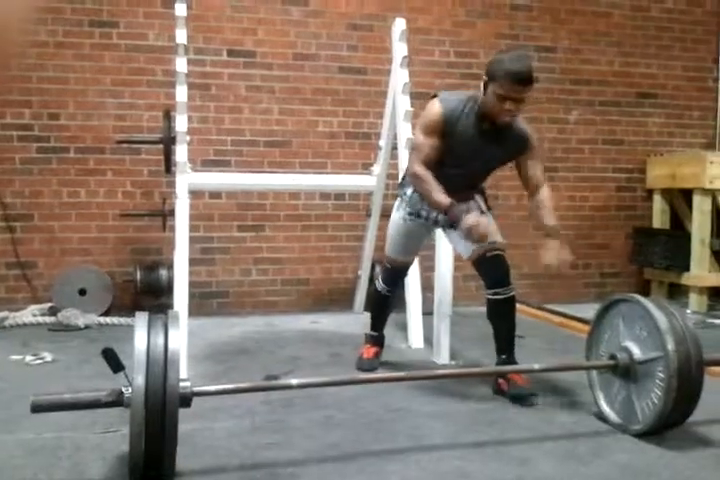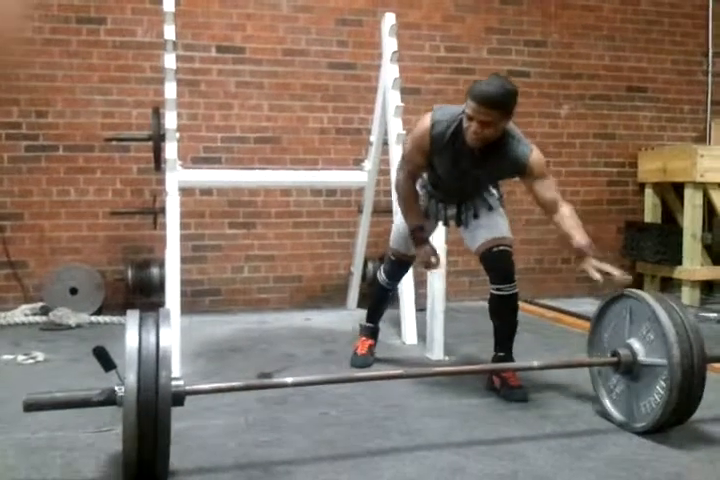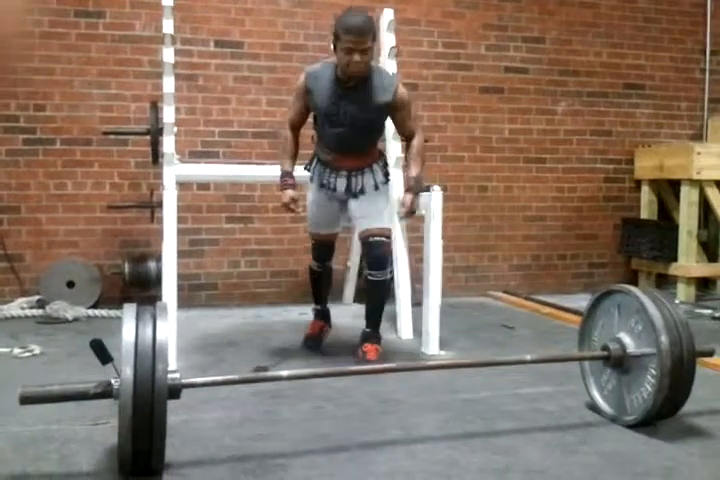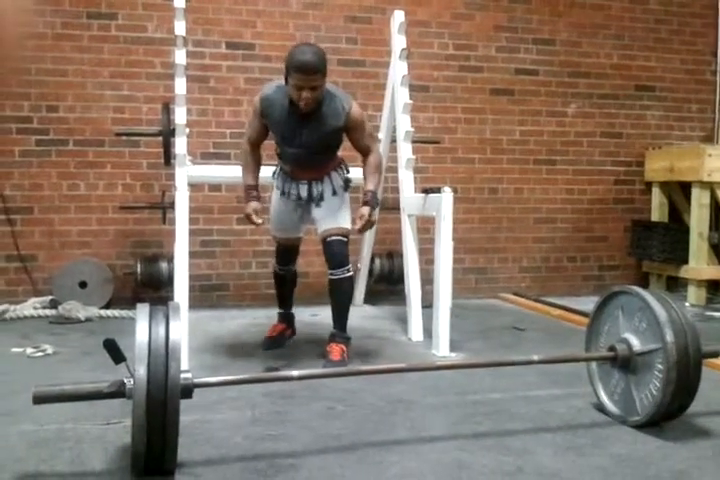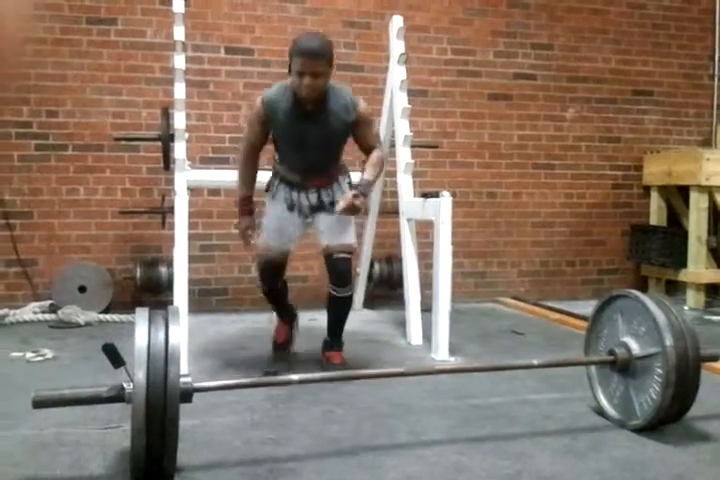
dt=1s
person 1, frame 1
left shoulder: (521, 137)
right shoulder: (442, 111)
left elbow: (538, 187)
right elbow: (417, 170)
left wrist: (551, 235)
right wrist: (458, 215)
left hip: (468, 199)
right hip: (420, 198)
left knee: (497, 272)
right knee: (393, 270)
left ankle: (507, 367)
right ankle: (375, 339)
person 1, frame 2
left shoulder: (522, 154)
right shoulder: (432, 128)
left elbow: (557, 206)
right elbow: (404, 178)
left wrist: (585, 252)
right wrist: (418, 235)
left hip: (479, 200)
right hip: (427, 193)
left knee: (501, 269)
right knee: (397, 260)
left ankle: (502, 365)
right ankle: (369, 332)
person 1, frame 3
left shoulder: (392, 90)
right shoulder: (311, 80)
left elbow: (413, 137)
right elbow: (292, 128)
left wrist: (413, 185)
right wrist: (287, 180)
left hip: (369, 175)
right hip: (324, 173)
left knee: (378, 253)
right knee: (321, 250)
left ankle: (371, 336)
right ankle: (321, 317)
person 1, frame 4
left shoulder: (346, 108)
right shoulder: (266, 100)
left elbow: (370, 152)
right elbow: (251, 145)
left wrist: (369, 200)
right wrist: (250, 193)
left hip: (329, 182)
right hip: (287, 181)
left knee: (337, 252)
right knee: (284, 252)
left ankle: (339, 338)
right ankle: (285, 319)
person 1, frame 5
left shoulder: (353, 107)
right shoulder: (268, 102)
left elbow: (375, 151)
right elbow: (250, 153)
left wrist: (361, 189)
right wrist: (245, 208)
left hip: (332, 191)
right hip: (286, 190)
left knee: (341, 267)
right knee: (268, 267)
left ankle: (333, 345)
right ankle: (286, 317)
